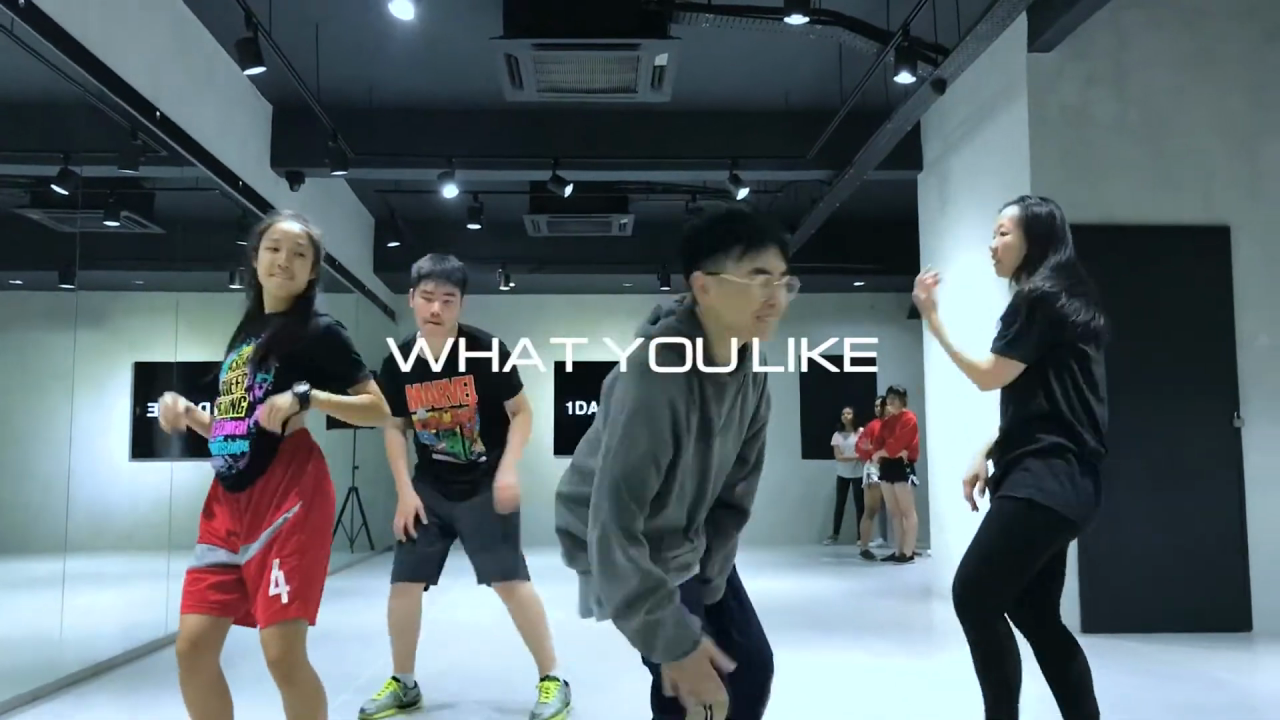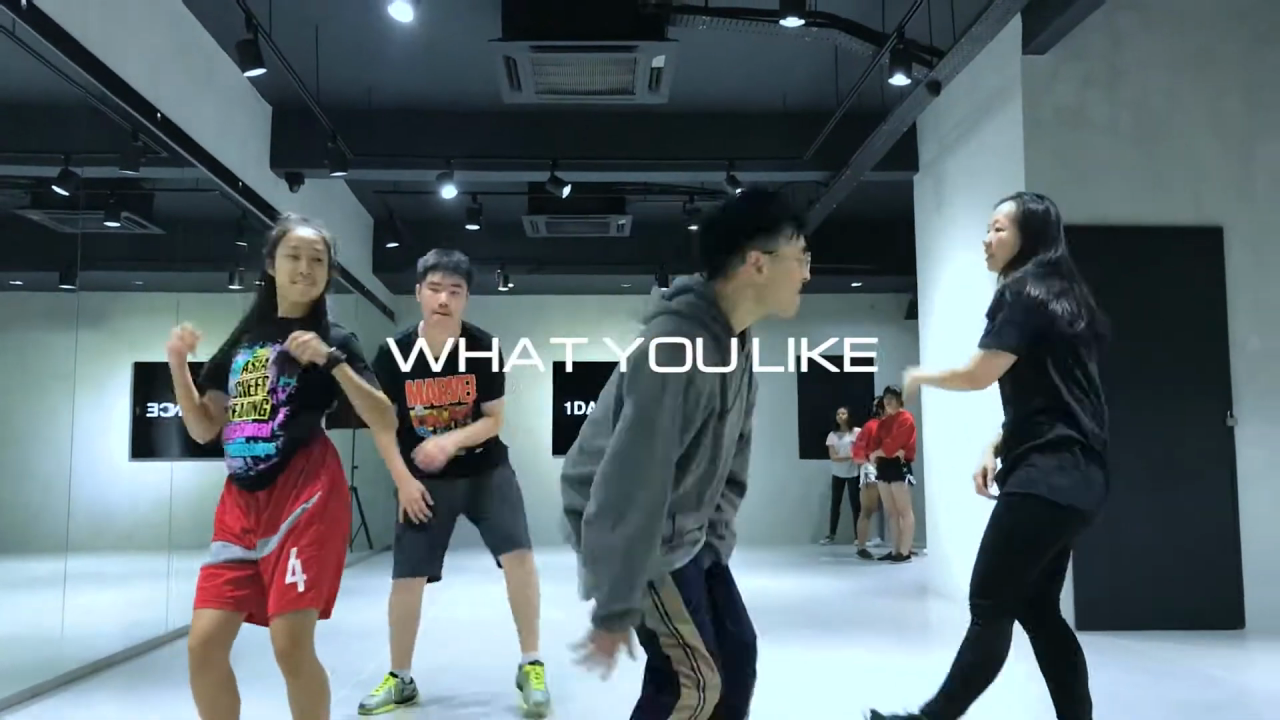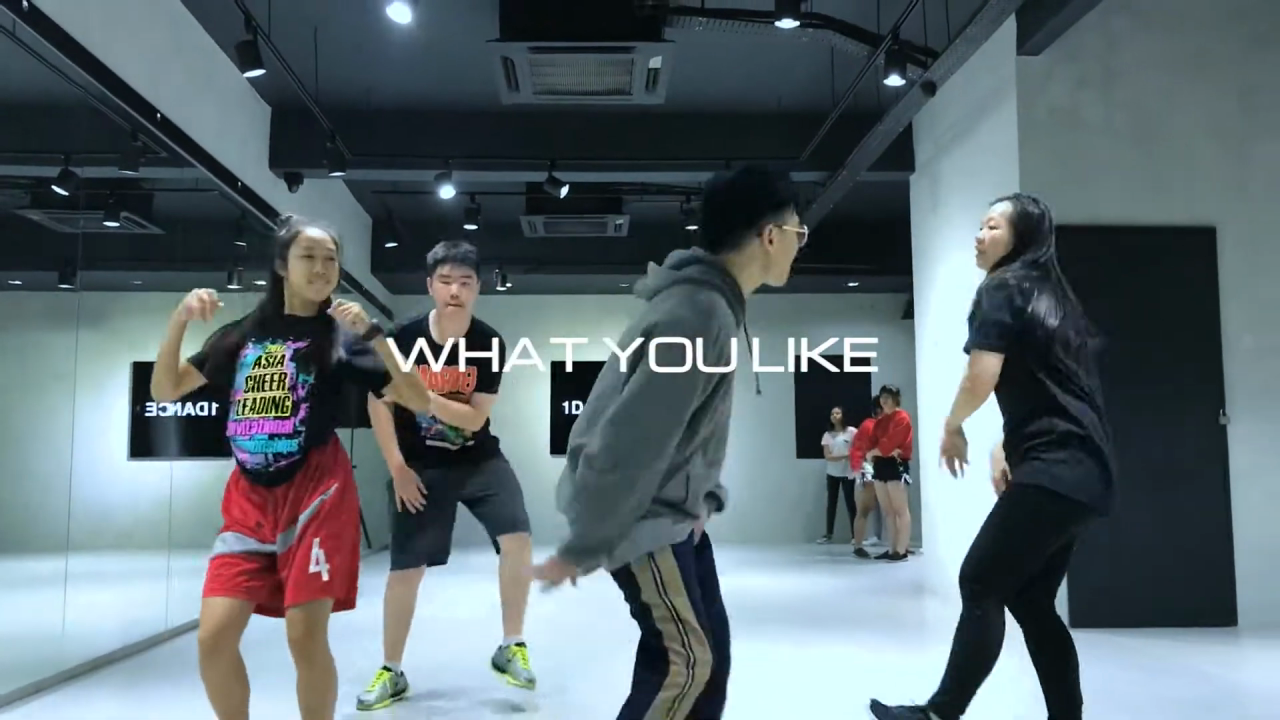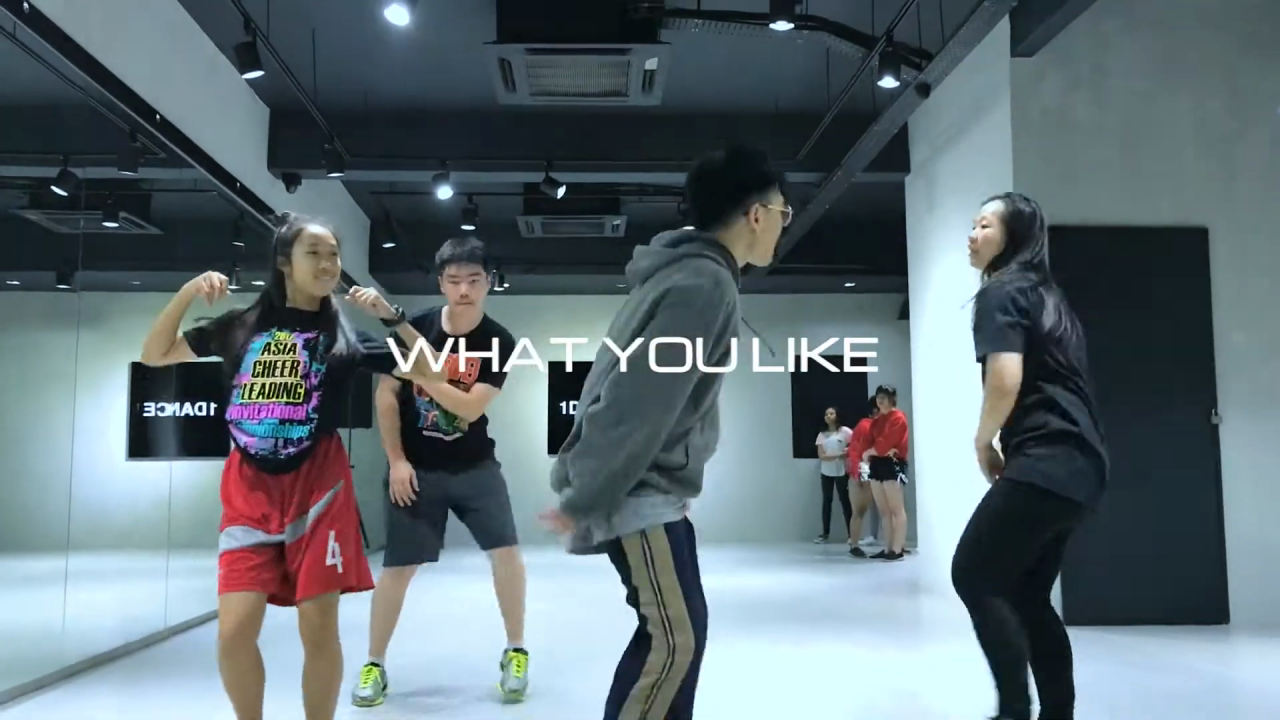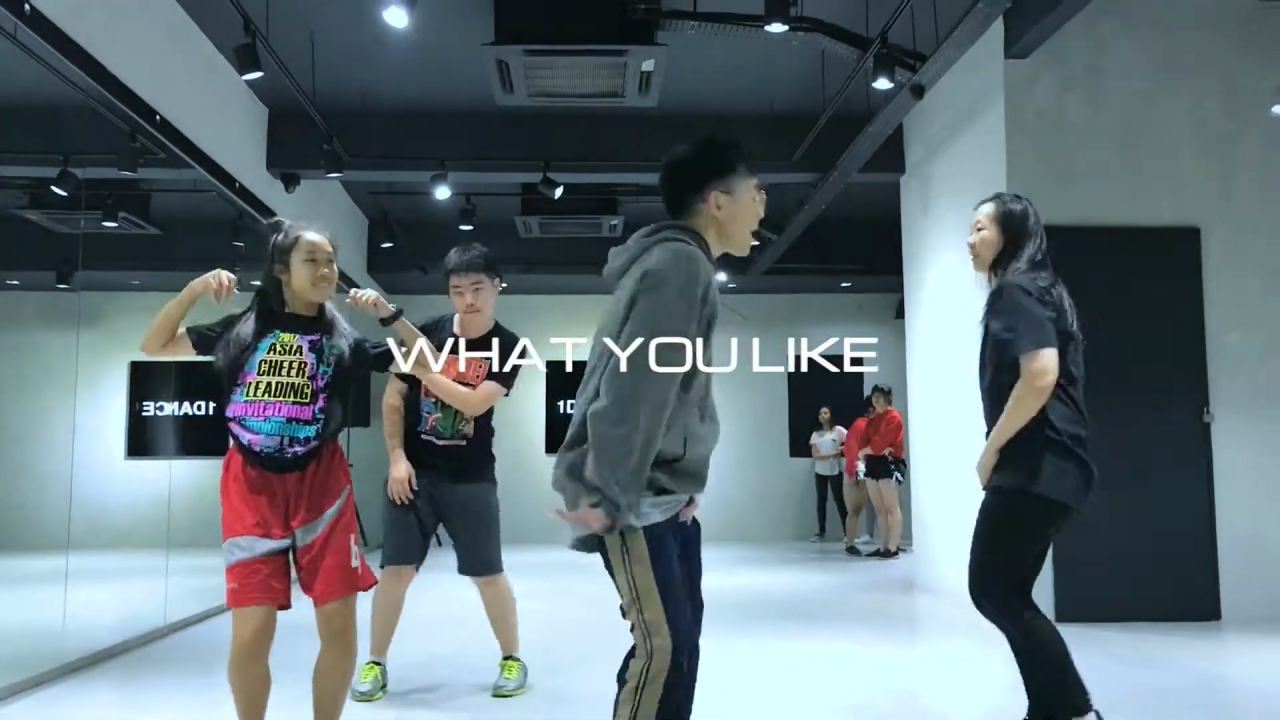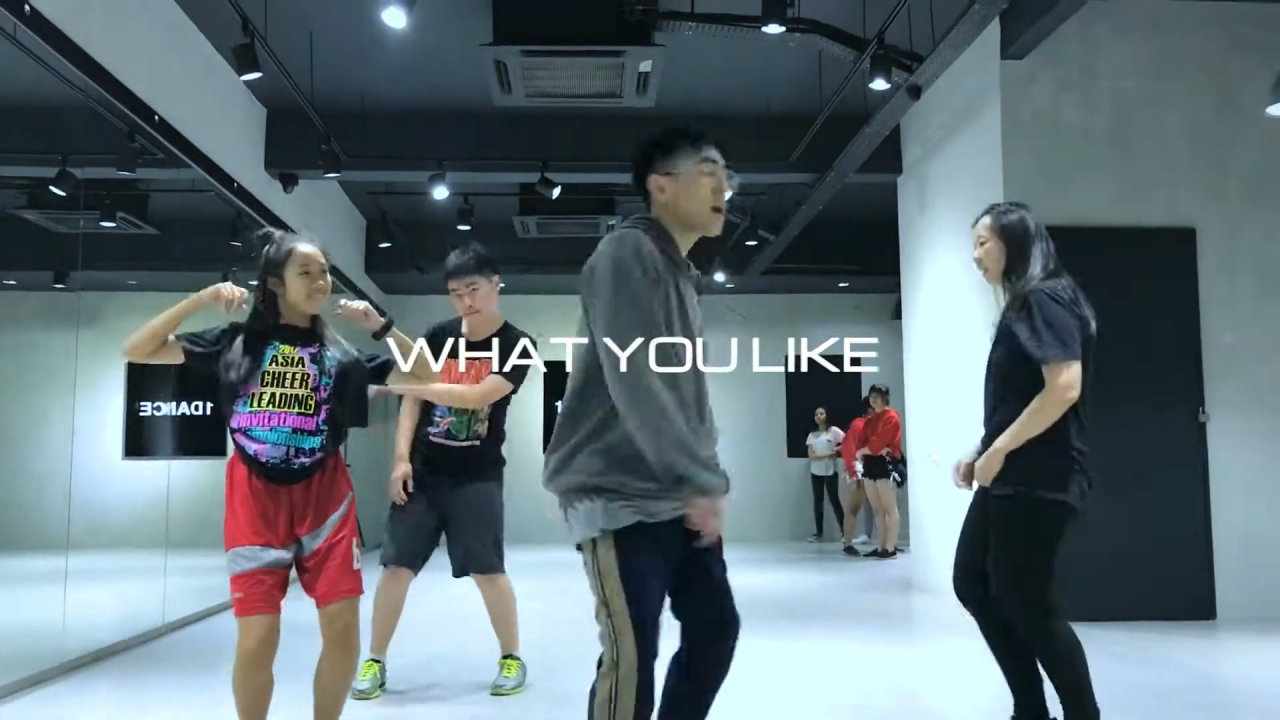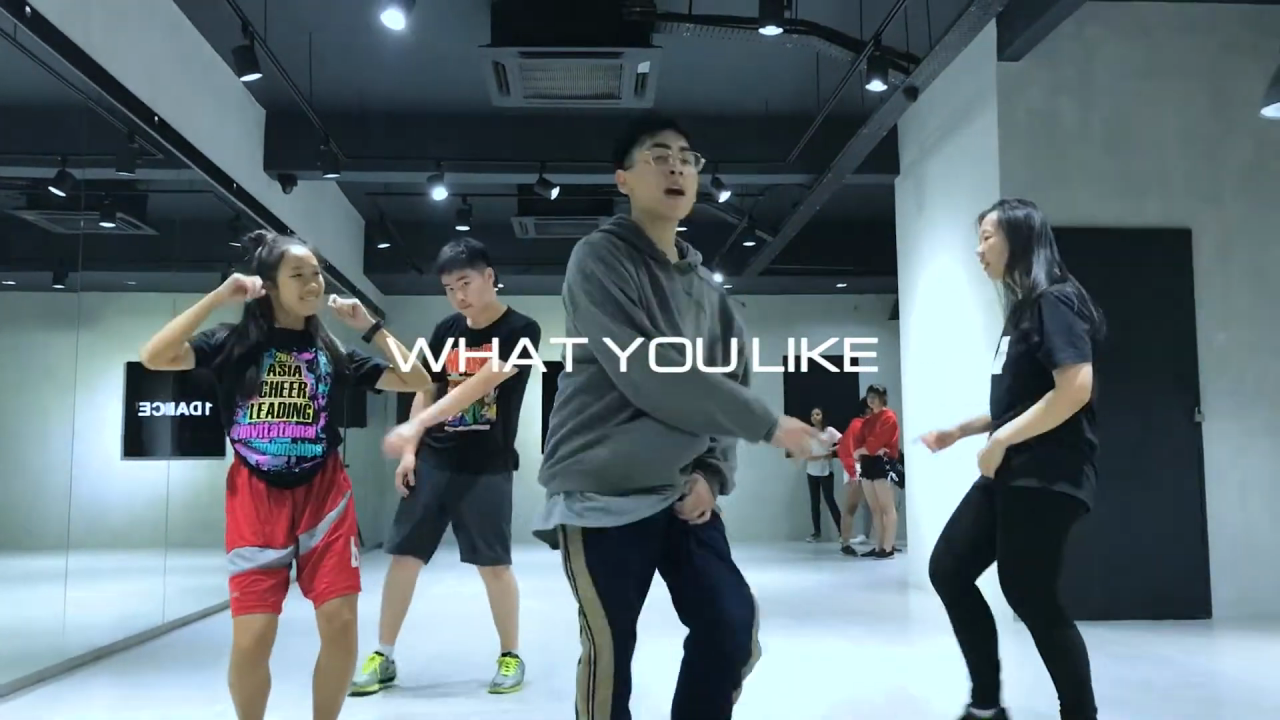
dt=0.1s
person 1, frame 1
left shoulder: (750, 369)
right shoulder: (648, 381)
left elbow: (737, 488)
right elbow: (614, 524)
left wrist: (709, 579)
right wrist: (674, 638)
left hip: (692, 545)
right hip: (628, 556)
left knee: (752, 664)
person 1, frame 2
left shoulder: (735, 339)
right shoulder: (675, 351)
right elbow: (631, 485)
left wrist: (720, 532)
right wrist: (614, 609)
left hip: (685, 529)
right hip: (636, 533)
left knee: (735, 651)
right knee: (697, 677)
person 1, frame 3
left shoulder: (717, 305)
right shoulder: (698, 312)
right elbow: (632, 438)
left wrist: (704, 497)
right wrist: (586, 544)
left hip: (673, 507)
right hip: (633, 512)
left knee: (708, 642)
right knee: (686, 655)
person 1, frame 4
left shoulder: (694, 277)
right shoulder: (700, 284)
right elbow: (632, 398)
left wrist: (644, 485)
right wrist: (586, 496)
left hip: (658, 489)
right hip: (630, 494)
left knee: (678, 636)
right knee: (675, 638)
person 1, frame 5
left shoulder: (677, 266)
right shoulder: (676, 266)
right elbow: (634, 388)
left wrist: (683, 486)
right wrist: (611, 493)
left hip: (663, 491)
right hip: (632, 494)
left knee: (679, 635)
right knee: (662, 641)
person 1, frame 6
left shoulder: (679, 276)
right shoulder: (626, 258)
right elbow: (637, 384)
left wrist: (704, 481)
right wrist: (705, 479)
left hip: (674, 497)
right hip: (612, 492)
left knee: (716, 629)
right knee: (632, 651)
person 1, frame 7
left shoulder: (702, 282)
right shoulder: (598, 257)
left elbow: (734, 378)
right elbow: (643, 369)
left wrist: (711, 471)
right wrist: (764, 423)
left hip: (679, 492)
right hip: (597, 491)
left knee: (732, 627)
right knee: (609, 650)
person 2, frame 1
left shoulder: (1041, 298)
right shoulder: (1056, 307)
left elbow: (989, 376)
left wrist: (933, 319)
right wrist: (986, 456)
left hip: (1047, 481)
right hip: (1051, 480)
left knee: (974, 599)
right knee: (1035, 615)
person 2, frame 2
left shoulder: (1023, 293)
right shoulder: (1055, 299)
left elbow: (984, 373)
left wrist: (924, 377)
right wrist: (994, 448)
left hip: (1049, 475)
right hip: (1066, 474)
left knee: (991, 599)
right knee: (1035, 606)
person 2, frame 3
left shoulder: (1001, 291)
right shoulder: (1043, 297)
left elbow: (982, 375)
left wrist: (952, 426)
right wrist: (1005, 446)
left hip: (1055, 470)
right hip: (1076, 471)
left knee: (980, 586)
right knee: (1031, 603)
person 2, frame 4
left shoulder: (1001, 292)
right shoulder: (1033, 293)
left elbow: (1005, 380)
left wrist: (983, 440)
right wrist: (998, 443)
left hip: (1046, 464)
right hip: (1067, 465)
left knee: (975, 576)
right knee: (1025, 597)
person 2, frame 5
left shoulder: (1018, 291)
right shoulder: (1037, 293)
left elbow: (1040, 378)
left wrist: (992, 445)
right wrist: (1000, 446)
left hip: (1034, 468)
right hip: (1041, 468)
left knee: (996, 592)
right knee: (1007, 595)
person 2, frame 6
left shoulder: (1047, 300)
right shoulder: (1021, 306)
left elbow: (1066, 389)
left wrist: (996, 450)
right wrist: (981, 455)
left hip: (1040, 475)
right hip: (1011, 475)
left knee: (1024, 601)
right knee: (971, 582)
person 2, frame 7
left shoulder: (1056, 300)
right shoulder: (1023, 307)
left elbow: (1075, 390)
left wrist: (1001, 441)
right wrist: (959, 431)
left hip: (1049, 474)
right hip: (1012, 472)
left knee: (1030, 597)
right knee: (948, 569)
person 3, frame 1
left shoulder: (318, 331)
right shoulder: (244, 335)
left elbow: (378, 409)
left wrist: (302, 397)
right wrist: (185, 414)
left hip: (289, 491)
right hip: (228, 498)
left knee: (282, 654)
right knee: (191, 646)
person 3, frame 2
left shoulder: (333, 338)
right shoulder: (242, 339)
left elbow: (385, 420)
right elbow: (204, 429)
left wrist: (332, 360)
right wrist: (181, 367)
left hip: (306, 492)
right hip: (242, 499)
left knee: (292, 645)
right knee: (204, 645)
person 3, frame 3
left shoulder: (340, 339)
right shoulder: (243, 333)
left elbow: (418, 398)
right elbow: (163, 390)
left wrist: (372, 333)
right wrist: (179, 318)
left hip: (318, 488)
right hip: (249, 494)
left knee: (306, 635)
right knee: (214, 635)
person 3, frame 4
left shoulder: (346, 337)
right shoulder: (245, 323)
left elbow: (429, 372)
right elbow: (153, 353)
left wrist: (390, 315)
right wrist: (188, 291)
left hip: (318, 479)
right hip: (250, 482)
left knee: (318, 627)
right knee: (235, 629)
person 3, frame 5
left shoulder: (345, 339)
right shoulder: (244, 328)
left elbow: (431, 368)
right elbow: (152, 346)
left wrist: (388, 313)
right wrist: (194, 289)
left hip: (320, 483)
right hip: (251, 484)
left knee: (340, 632)
right knee: (250, 639)
person 3, frame 6
left shoulder: (339, 352)
right shoulder: (237, 341)
left elbow: (424, 376)
right elbow: (136, 350)
left wrist: (379, 324)
right wrist: (201, 300)
left hip: (324, 493)
right hip: (253, 496)
left knee: (343, 633)
right knee: (256, 643)
person 3, frame 7
left shoulder: (333, 352)
right shoulder: (234, 343)
left elbow: (416, 379)
right elbow: (154, 357)
left wrist: (369, 325)
right wrist: (218, 295)
left hip: (323, 494)
right hip: (256, 498)
left knee: (341, 630)
right knee: (252, 642)
person 4, frame 1
left shoulder: (489, 350)
right shoulder: (399, 361)
left elbow: (521, 413)
right elbow: (394, 429)
left wrist: (510, 469)
right wrist: (404, 490)
left hip: (487, 486)
right hip: (432, 486)
left knee: (509, 580)
right knee: (404, 583)
left ankle: (551, 679)
person 4, frame 2
left shoulder: (486, 349)
right shoulder: (396, 351)
left elbow: (493, 422)
left wrist: (449, 441)
right wrist: (403, 481)
left hip: (486, 470)
right hip: (425, 479)
left knee: (517, 554)
right knee: (408, 577)
left ankle: (531, 664)
right ankle: (400, 678)
person 4, frame 3
left shoulder: (490, 344)
right shoulder: (404, 338)
left elbow: (475, 419)
right elbow: (379, 405)
left wrist: (423, 395)
right wrist: (398, 468)
left hip: (480, 462)
right hip: (421, 468)
left knee: (517, 537)
right knee: (405, 570)
left ankle: (512, 645)
right ankle: (391, 671)
person 4, frame 4
left shoulder: (500, 342)
right shoulder: (416, 328)
left elbow: (471, 406)
right elbow: (386, 395)
right wrist: (397, 460)
left hip: (474, 463)
right hip: (417, 466)
left knee: (505, 551)
right knee: (398, 567)
left ankle: (516, 652)
right ankle: (374, 666)
person 4, frame 5
left shoulder: (507, 347)
right shoulder: (425, 334)
left elbow: (476, 404)
right elbow: (393, 398)
left wrist: (424, 370)
right wrist: (397, 459)
left hip: (472, 475)
right hip: (416, 471)
left knee: (488, 573)
right knee: (397, 569)
left ankle: (512, 658)
right ankle: (376, 664)
person 4, frame 6
left shoulder: (517, 346)
right shoulder: (438, 336)
left elbow: (478, 396)
right elbow: (412, 400)
left wrist: (413, 384)
right wrist: (403, 458)
left hip: (477, 475)
right hip: (423, 470)
left knee: (487, 571)
right knee: (396, 567)
left ankle: (511, 658)
right ankle: (375, 663)
person 4, frame 7
left shoulder: (521, 331)
right shoulder: (446, 331)
left elbow: (479, 384)
right elbow: (427, 393)
left wrist: (414, 424)
right wrist: (411, 450)
left hip: (489, 466)
right hip: (435, 461)
left knee: (494, 564)
right knee: (404, 555)
left ankle: (511, 656)
right ankle: (382, 657)
